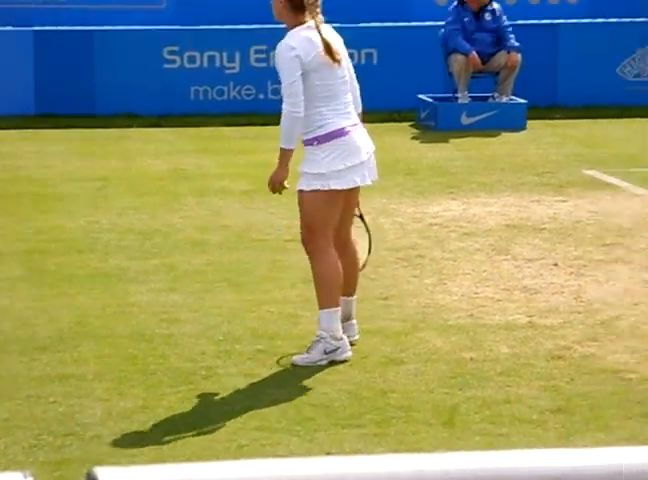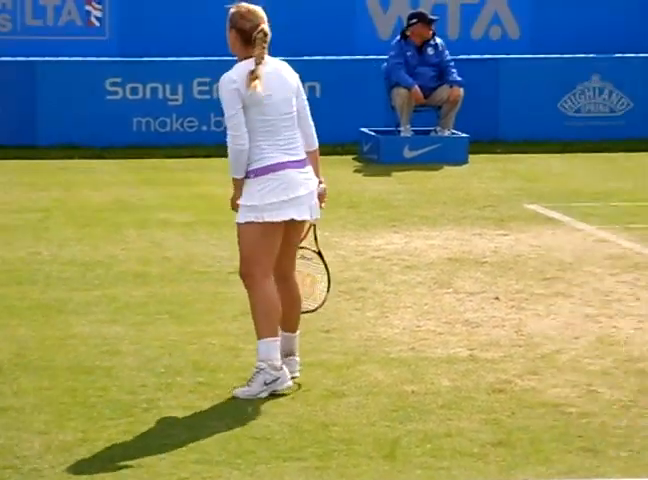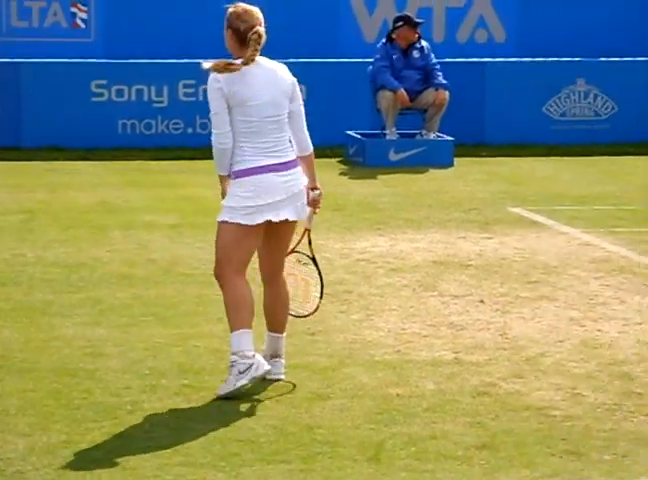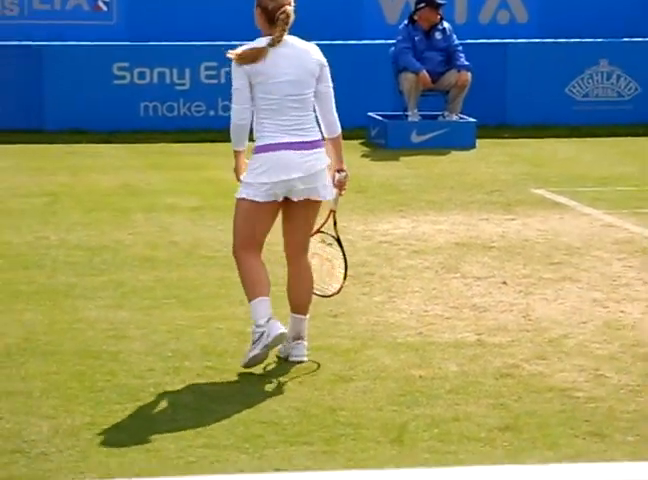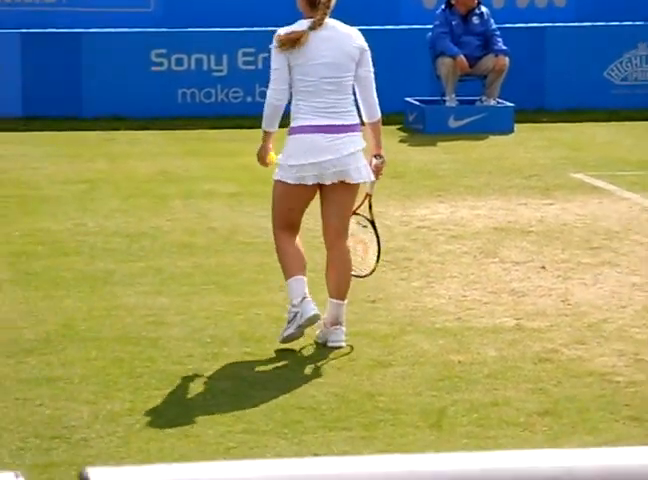
dt=0.1s
person 1, frame 1
left shoulder: (289, 47)
right shoulder: (330, 35)
left elbow: (293, 112)
left wrist: (282, 164)
left hip: (326, 151)
right hip: (355, 144)
left knee: (317, 245)
right knee: (340, 239)
left ankle: (331, 340)
right ankle: (346, 320)
person 1, frame 2
left shoulder: (232, 81)
right shoulder: (286, 71)
left elbow: (238, 143)
right elbow: (308, 133)
left wrist: (237, 188)
right wrist: (317, 178)
left hip: (267, 185)
right hip: (300, 181)
left knee: (254, 275)
right knee: (283, 273)
left ankle: (271, 370)
right ankle: (287, 357)
person 1, frame 3
left shoulder: (220, 79)
right shoulder: (283, 73)
left elbow: (222, 140)
right elbow: (300, 134)
left wrist: (224, 182)
right wrist: (312, 182)
left hip: (250, 186)
right hip: (289, 183)
left knee: (229, 274)
right knee: (273, 273)
left ankle: (247, 358)
right ankle: (274, 357)
person 1, frame 4
left shoulder: (246, 59)
right shoulder: (312, 53)
left elbow: (240, 117)
right elbow: (329, 114)
left wrist: (238, 157)
right wrist: (339, 164)
left hip: (270, 162)
right hip: (312, 160)
left knee: (246, 249)
right knee: (298, 254)
left ankle: (265, 323)
right ankle: (297, 340)
person 1, frame 5
left shoulder: (285, 38)
right shoulder: (354, 38)
left elbow: (277, 95)
right elbow: (369, 99)
left wrist: (265, 141)
right wrist: (377, 148)
left hip: (304, 146)
right hip: (347, 146)
left knee: (284, 231)
right knee: (336, 238)
left ankle: (301, 303)
right ankle: (335, 324)
